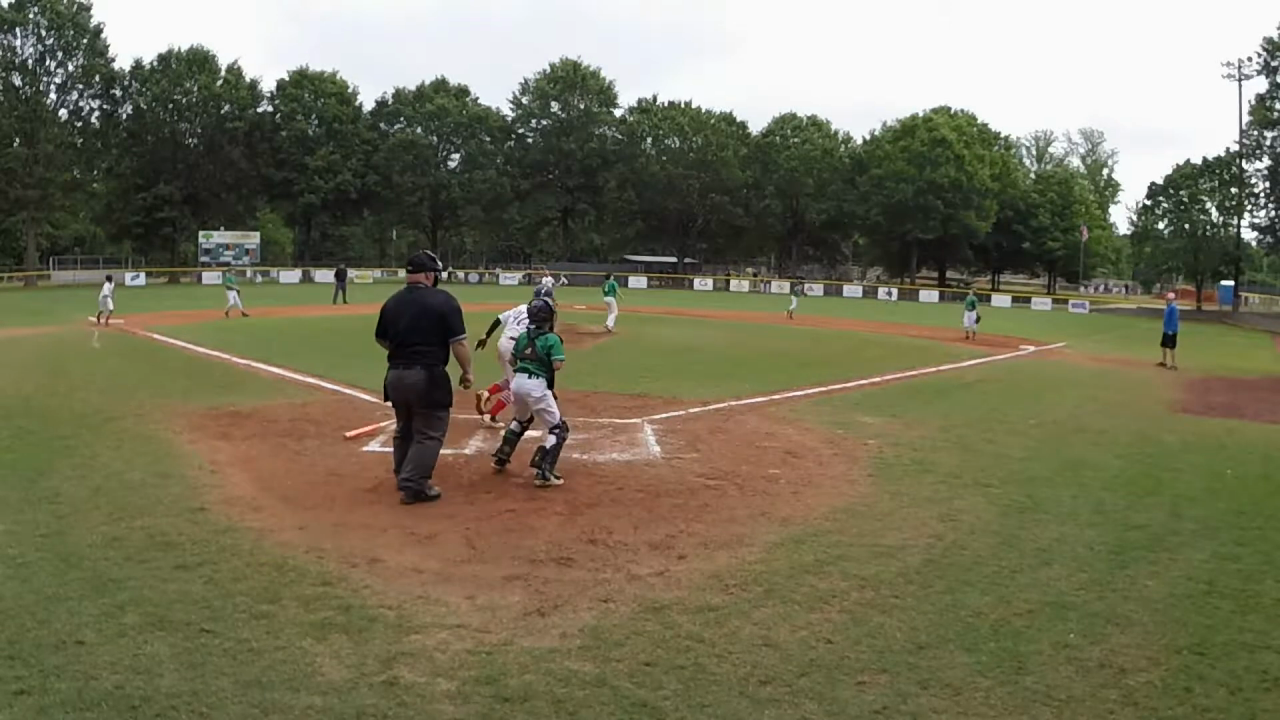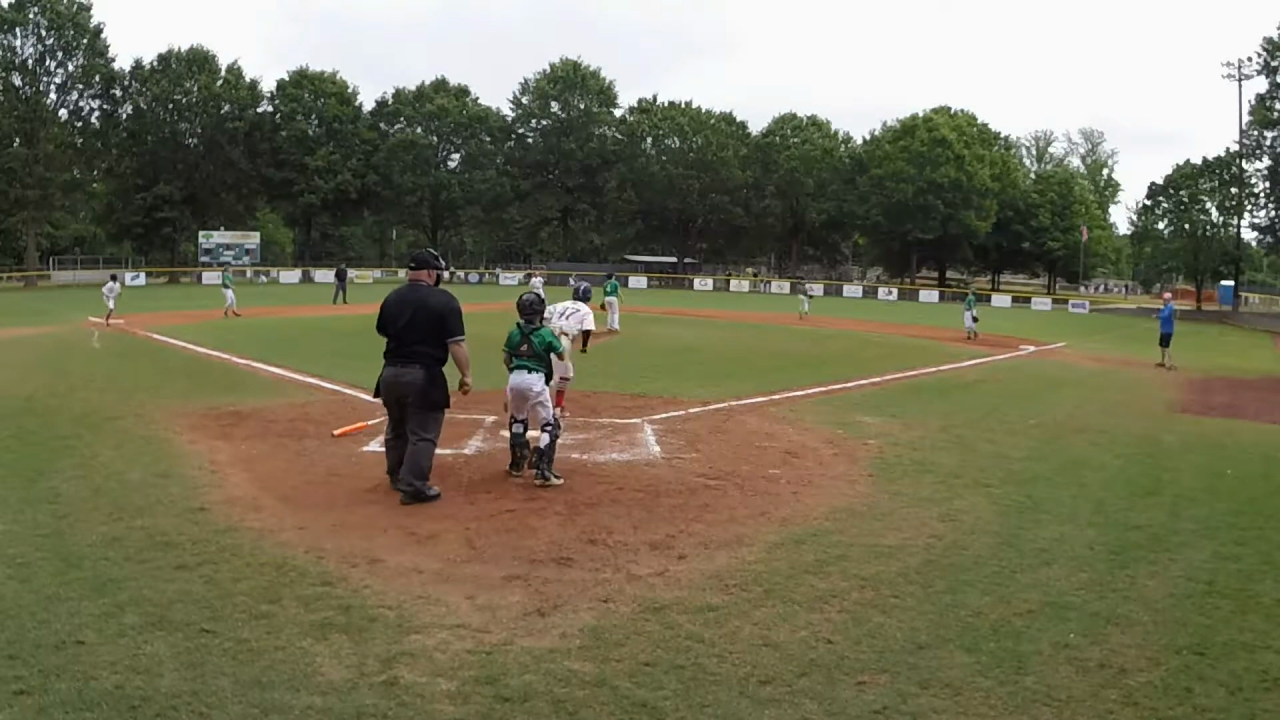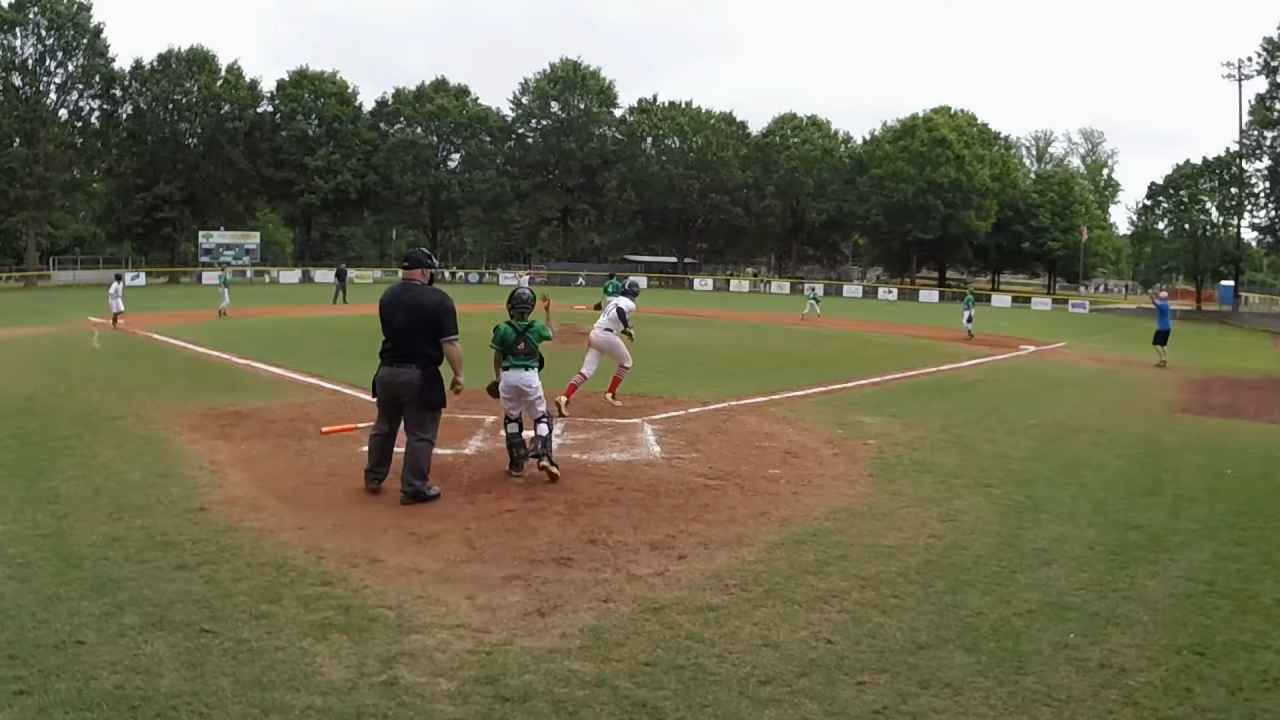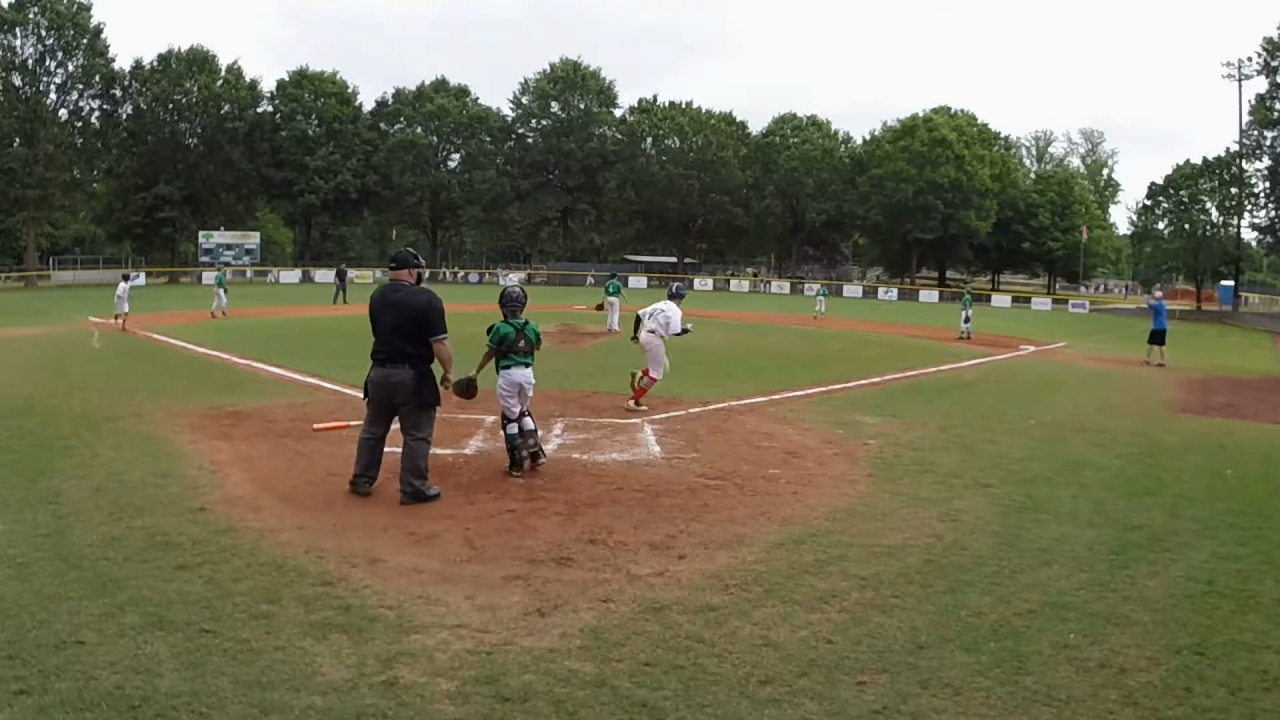
dt=0.2s
person 1, frame 1
left shoulder: (392, 302)
right shoulder: (444, 300)
left elbow: (381, 339)
right elbow: (458, 342)
right wrist: (467, 371)
left hip: (395, 375)
right hip: (427, 377)
left knee: (404, 429)
right knee: (429, 433)
left ankle: (405, 478)
right ankle: (414, 486)
person 1, frame 2
left shoulder: (392, 297)
right shoulder: (444, 300)
left elbow: (382, 331)
right elbow: (456, 343)
right wrist: (466, 375)
left hip: (391, 373)
right hip: (424, 376)
left knee: (395, 429)
right knee: (423, 434)
left ankle: (397, 477)
right ankle: (414, 488)
person 1, frame 3
left shoulder: (388, 296)
right shoulder: (438, 299)
right elbow: (450, 343)
right wrist: (458, 374)
left hip: (388, 372)
right hip: (420, 376)
left knee: (384, 427)
right knee: (421, 435)
left ankle: (374, 477)
right ankle: (414, 488)
person 1, frame 4
left shoulder: (378, 296)
right shoulder: (426, 299)
right elbow: (439, 342)
right wrist: (448, 371)
left hip: (379, 373)
right hip: (413, 376)
left knee: (373, 430)
right knee: (417, 434)
left ankle: (362, 480)
right ankle: (414, 488)
person 2, frame 1
left shoulder: (523, 336)
right shoulder: (552, 339)
left elbow: (511, 360)
right elbow: (557, 366)
right wrist: (560, 362)
left hip: (517, 383)
right hip: (537, 386)
left knee: (520, 420)
right knee: (558, 428)
left ankle: (501, 460)
right ankle: (543, 474)
person 2, frame 2
left shoulder: (514, 332)
right shoulder: (546, 333)
left elbow: (506, 359)
right elbow: (561, 356)
right wrist: (558, 340)
left hip: (515, 379)
right hip: (536, 381)
left knee: (517, 420)
right knee: (549, 425)
left ankle: (517, 465)
right ankle: (543, 473)
person 2, frame 3
left shoulder: (503, 329)
right shoulder: (537, 327)
left elbow: (498, 356)
right elbow: (550, 334)
left wrist: (497, 375)
right wrist: (547, 310)
left hip: (509, 377)
right hip: (530, 377)
left knee: (512, 419)
right knee: (541, 418)
left ankle: (517, 464)
right ankle: (544, 458)
person 2, frame 4
left shoulder: (500, 329)
right shoulder: (532, 327)
left elbow: (490, 353)
right elbow: (538, 347)
left wrist: (476, 371)
left hip: (508, 375)
right hip: (527, 374)
left knee: (510, 418)
right knee: (524, 414)
left ankle: (517, 465)
right ankle: (536, 454)
